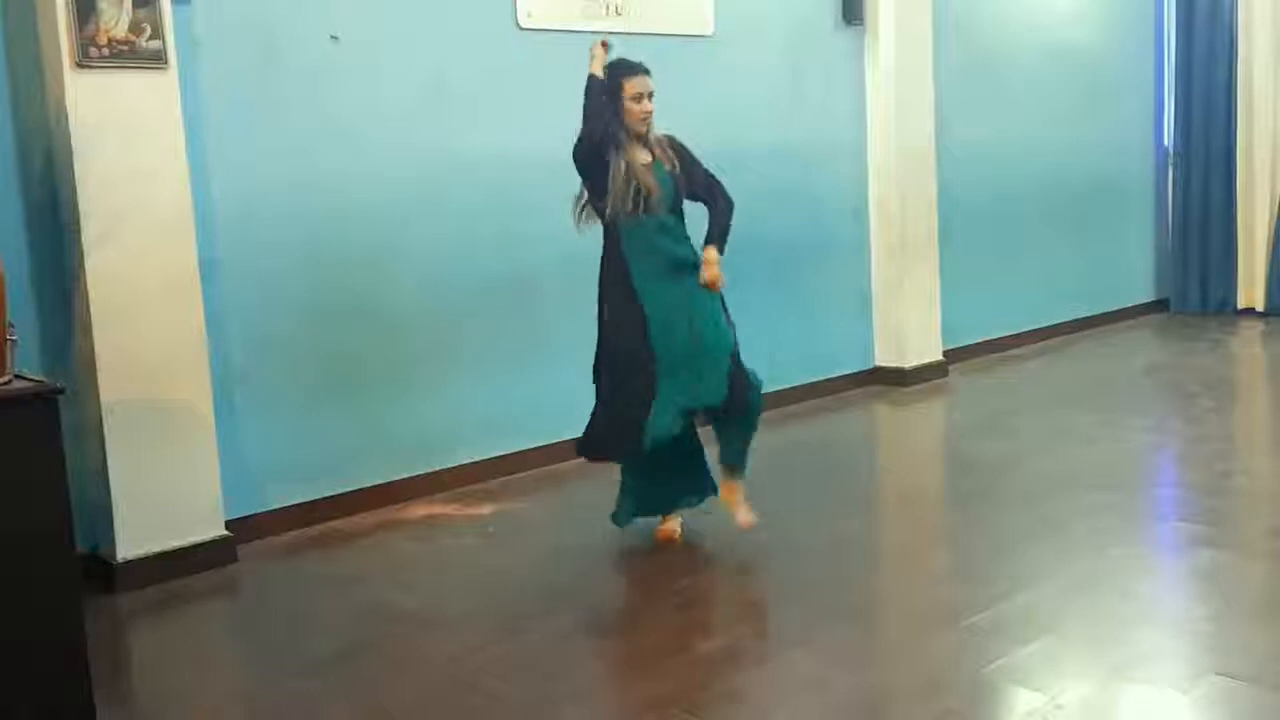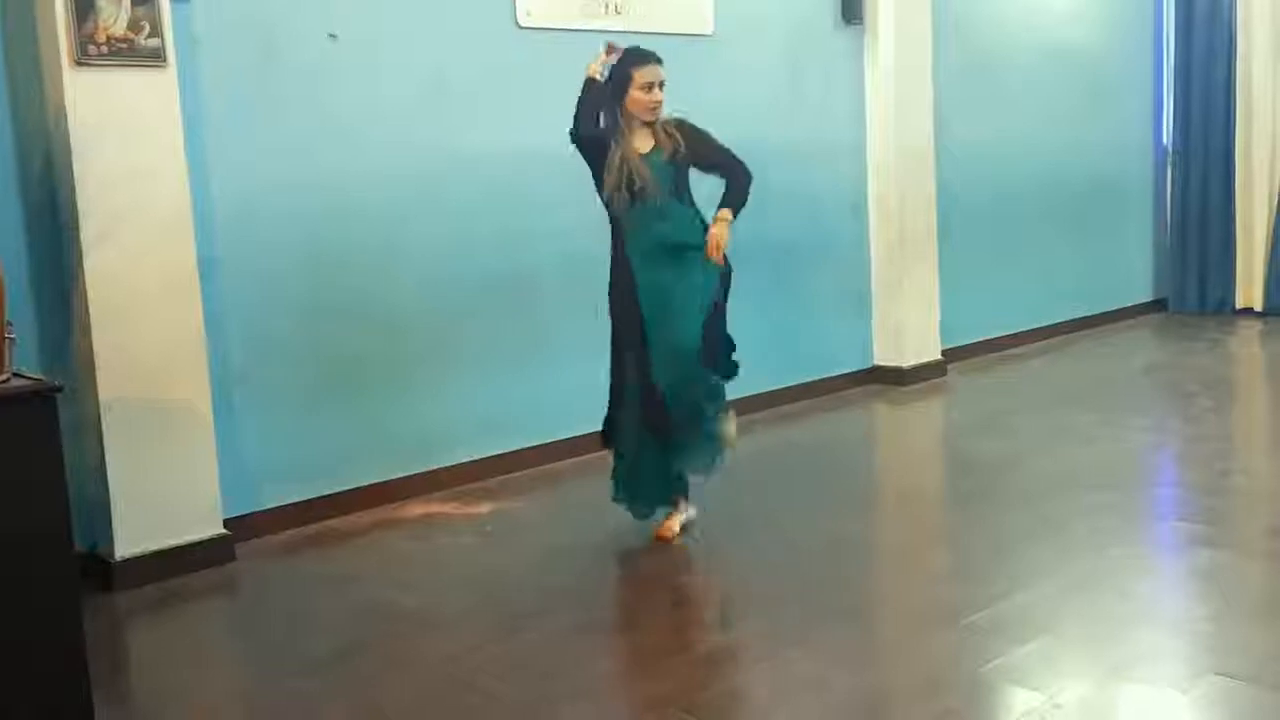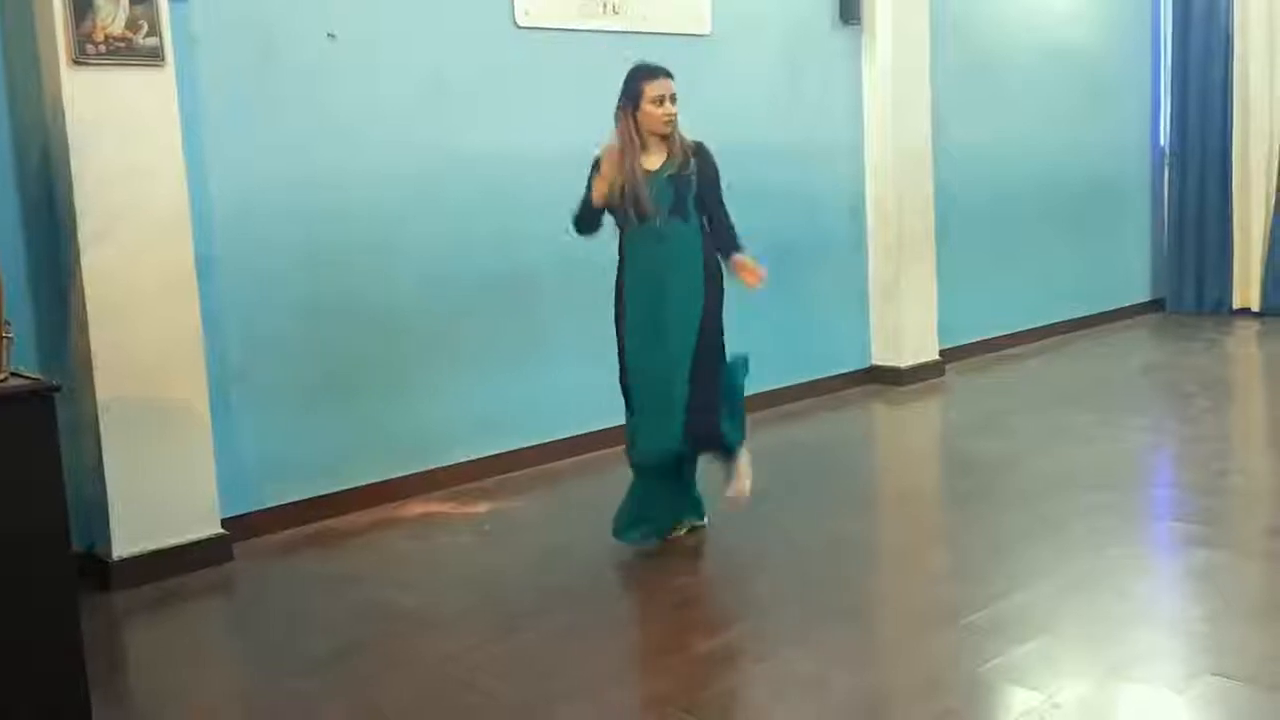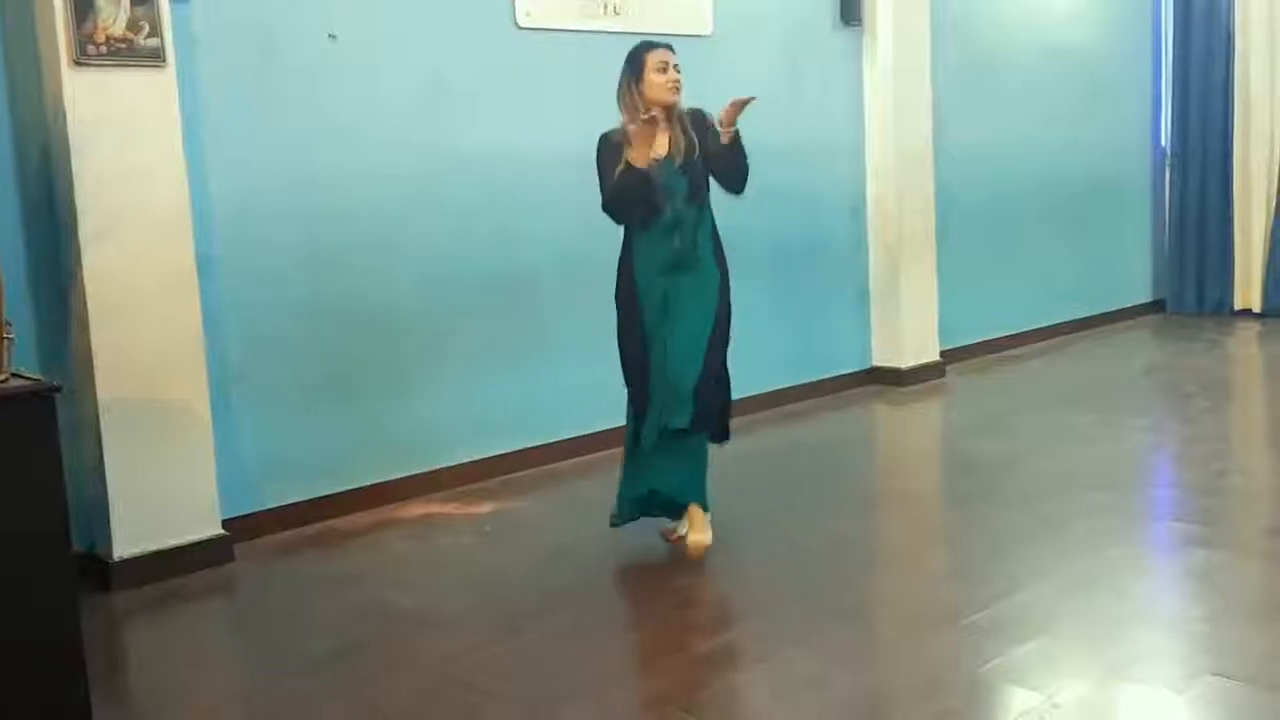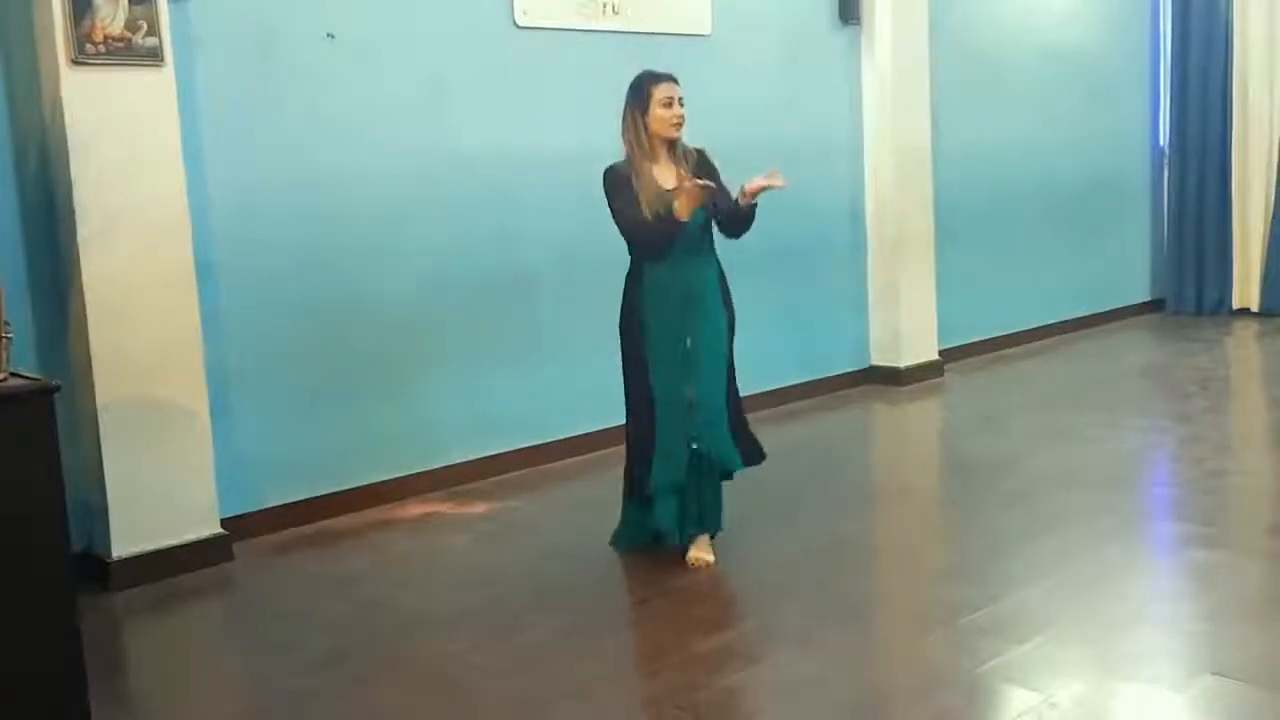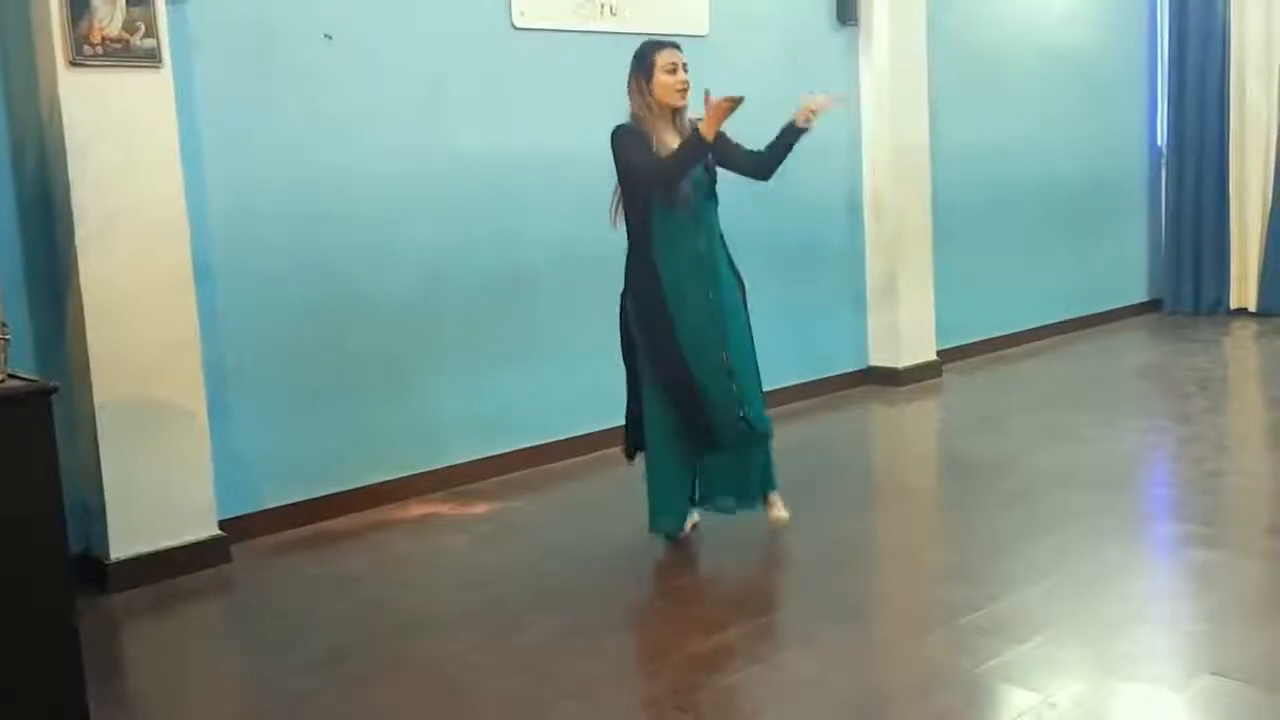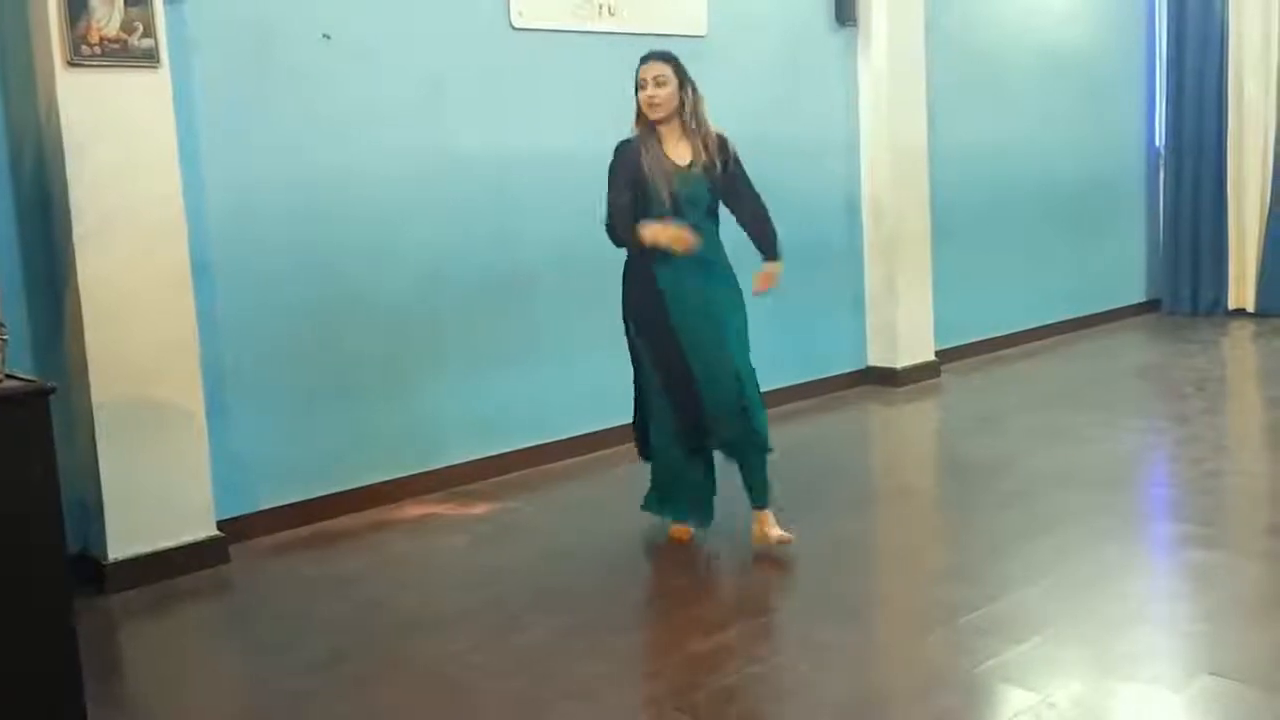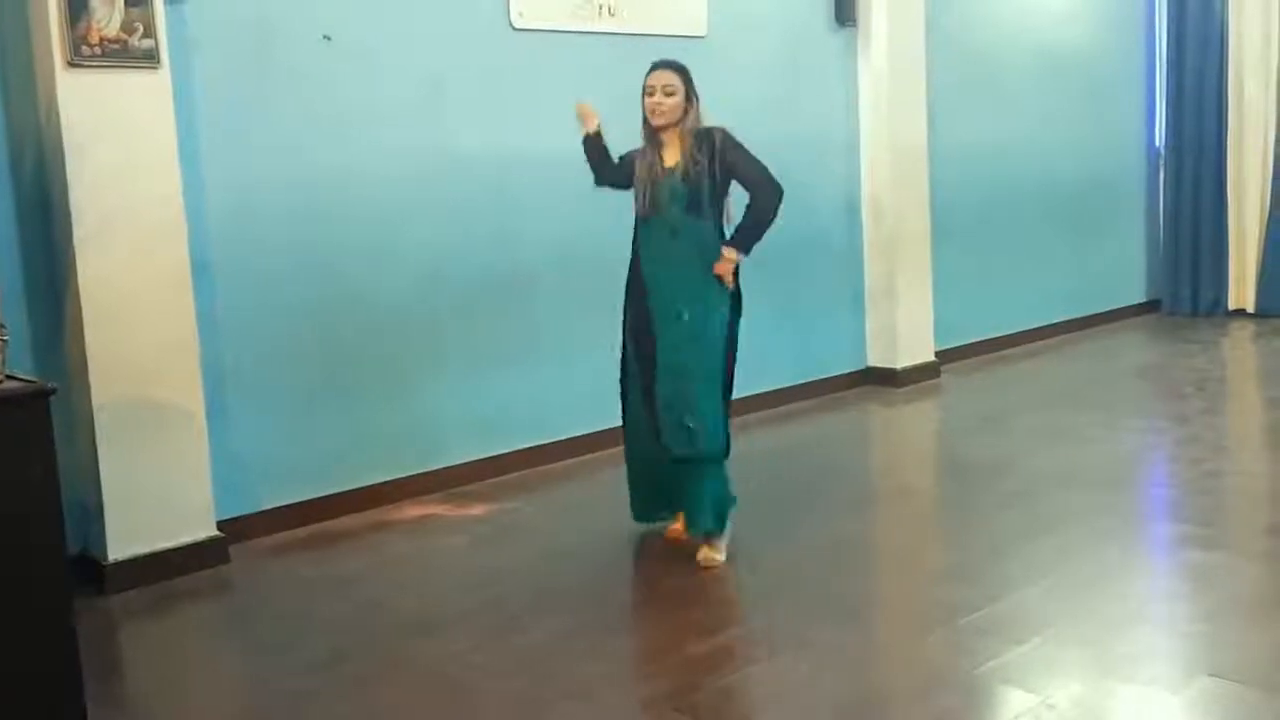
dt=0.3s
person 1, frame 1
left shoulder: (670, 150)
right shoulder: (599, 157)
left elbow: (718, 198)
right elbow: (593, 133)
left wrist: (713, 250)
right wrist: (596, 72)
left hip: (687, 278)
right hip: (634, 292)
left knee: (720, 369)
right knee: (653, 394)
left ankle: (732, 482)
right ankle: (667, 502)
person 1, frame 2
left shoulder: (679, 134)
right shoulder: (604, 147)
left elbow: (737, 171)
right elbow: (581, 130)
left wrist: (725, 216)
right wrist: (596, 73)
left hip: (693, 259)
right hip: (640, 273)
left knee: (689, 344)
right knee: (649, 380)
left ankle: (713, 409)
right ankle: (671, 498)
person 1, frame 3
left shoulder: (695, 156)
right shoulder: (612, 163)
left elbow: (716, 221)
right elbow: (584, 224)
left wrist: (736, 256)
right wrist: (603, 185)
left hip: (691, 284)
right hip: (639, 293)
left knee: (687, 389)
right knee: (650, 397)
left ankle: (733, 444)
right ankle: (672, 510)
person 1, frame 4
left shoulder: (697, 126)
right shoulder: (614, 144)
left elbow: (736, 183)
right elbow: (620, 210)
left wrist: (728, 132)
right wrist: (638, 155)
left hip: (699, 273)
right hip: (646, 279)
left knee: (691, 382)
right knee: (653, 386)
left ankle: (691, 501)
right ankle: (668, 497)
person 1, frame 5
left shoulder: (698, 162)
right shoulder: (620, 179)
left elbow: (732, 227)
right elbow: (645, 243)
left wrist: (746, 198)
right wrist: (681, 209)
left hip: (706, 304)
right hip: (653, 311)
left knee: (705, 414)
right knee: (661, 419)
left ankle: (699, 530)
right ankle: (657, 523)
person 1, frame 6
left shoulder: (702, 133)
right shoulder: (628, 138)
left elbow: (759, 167)
right elbow: (661, 177)
left wrist: (797, 125)
right wrist: (704, 133)
left hip: (713, 274)
right hip: (659, 281)
left knee: (734, 378)
right knee: (672, 388)
left ankle: (762, 488)
right ankle: (676, 506)
person 1, frame 7
left shoulder: (716, 147)
right shoulder: (631, 154)
left elbow: (749, 206)
right elbow: (618, 230)
left wrist: (771, 256)
right wrist: (653, 233)
left hip: (712, 283)
right hip: (656, 291)
left knee: (734, 388)
right knee: (674, 399)
left ankle: (762, 508)
right ankle: (684, 508)
person 1, frame 8
left shoulder: (714, 144)
right shoulder: (639, 162)
left elbow: (768, 192)
right elbow: (607, 174)
left wrist: (735, 249)
right wrist: (592, 129)
left hip: (706, 292)
right hip: (652, 296)
left knee: (695, 403)
right knee: (651, 409)
left ankle: (708, 523)
right ankle: (680, 506)
